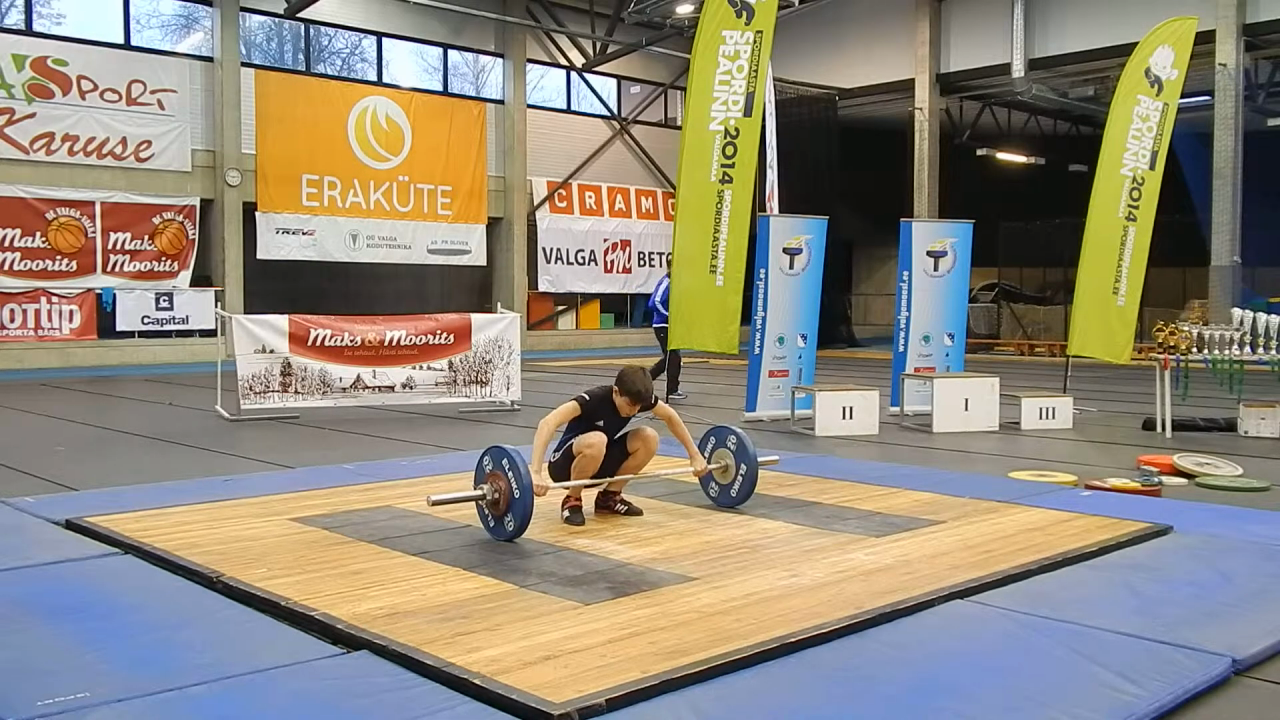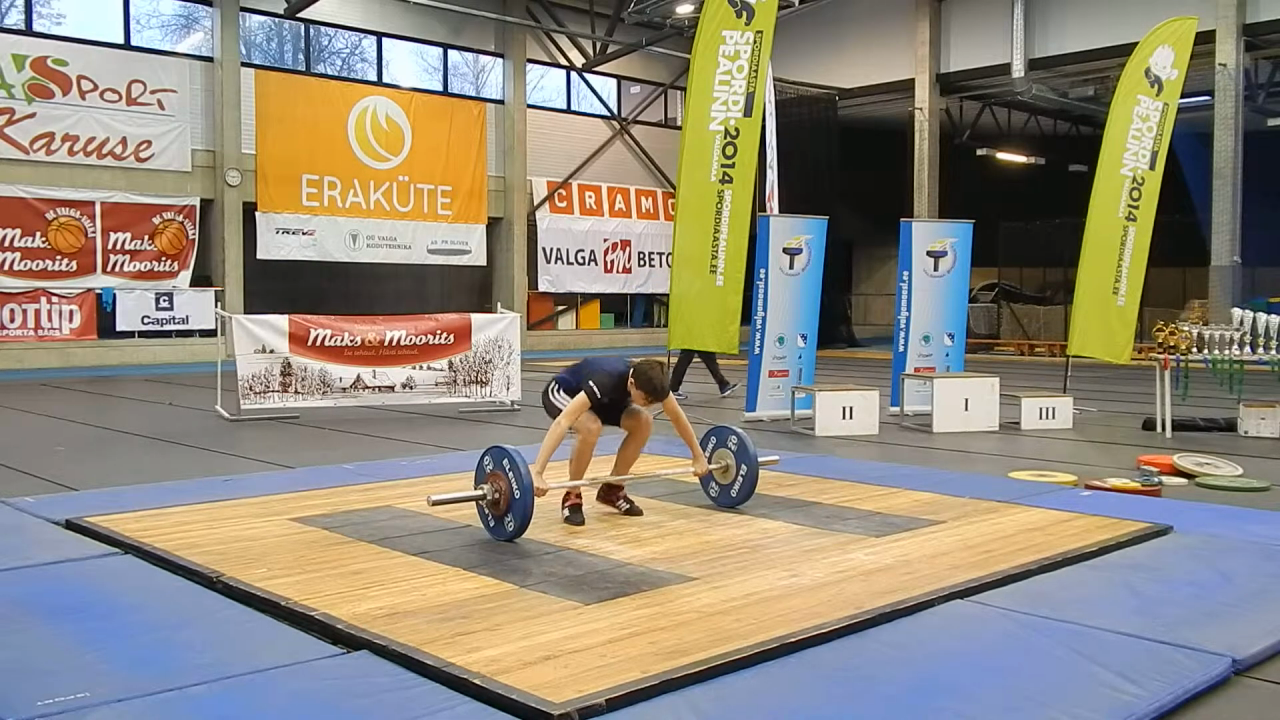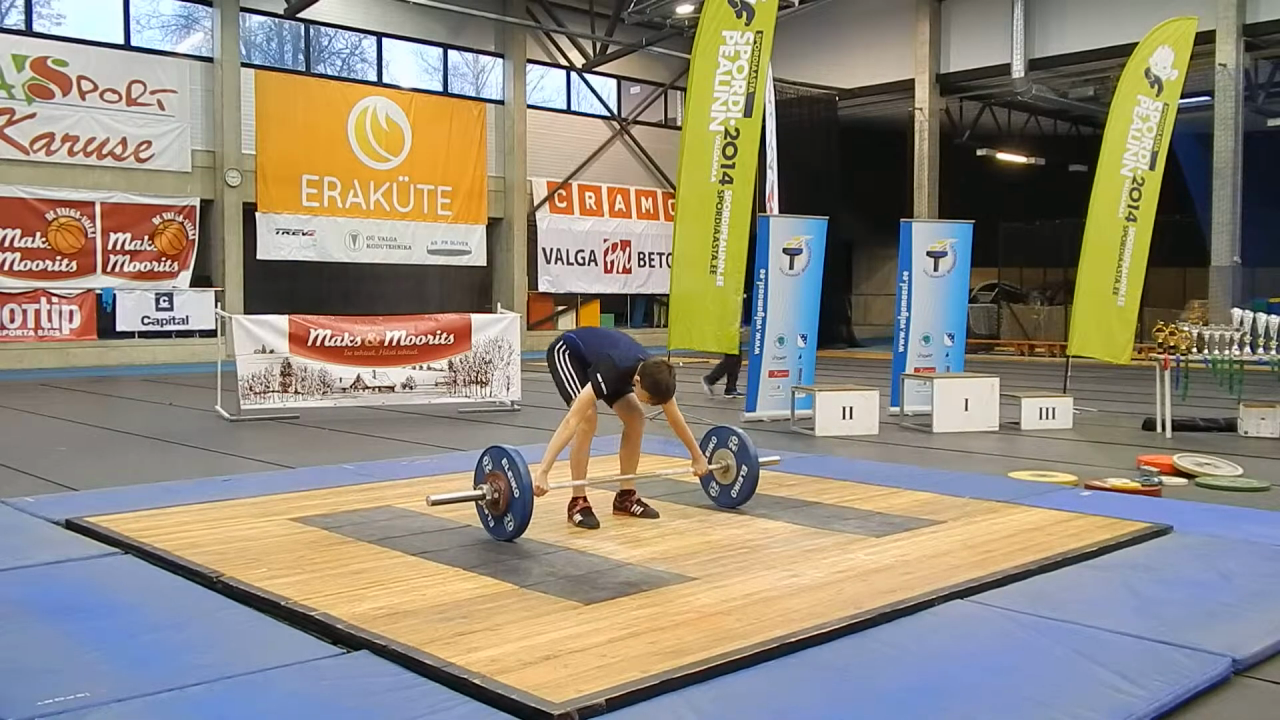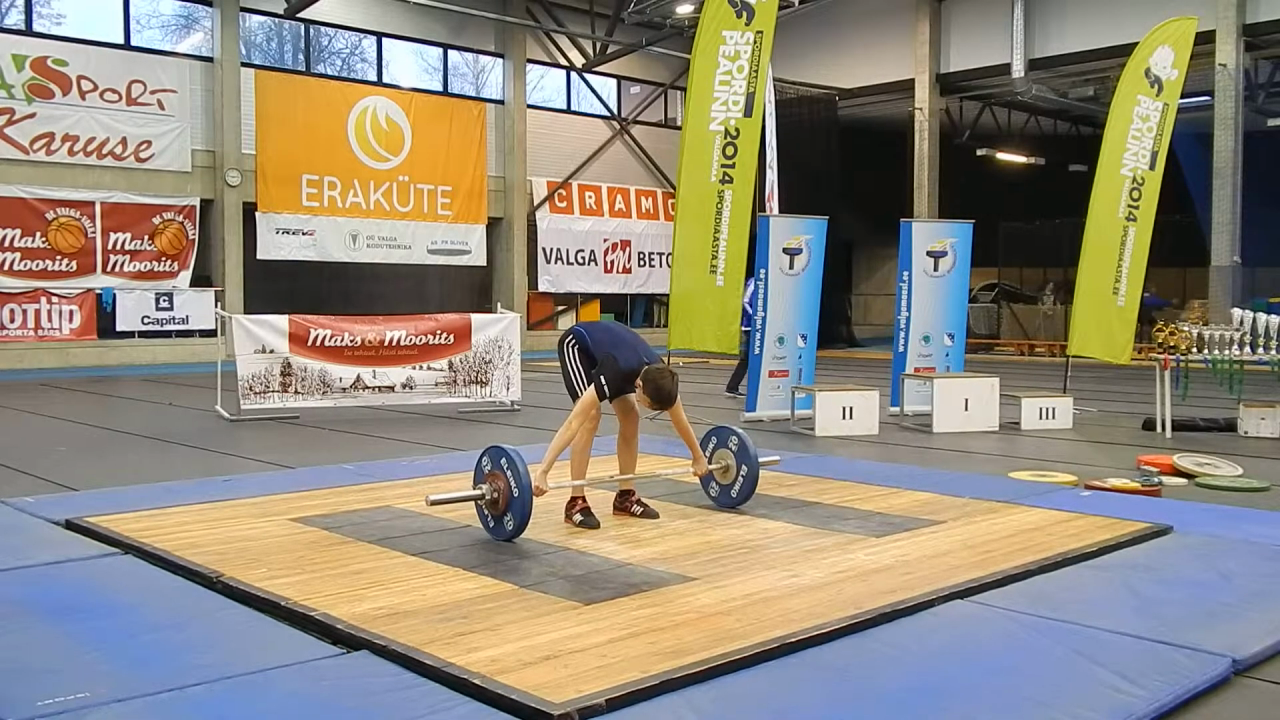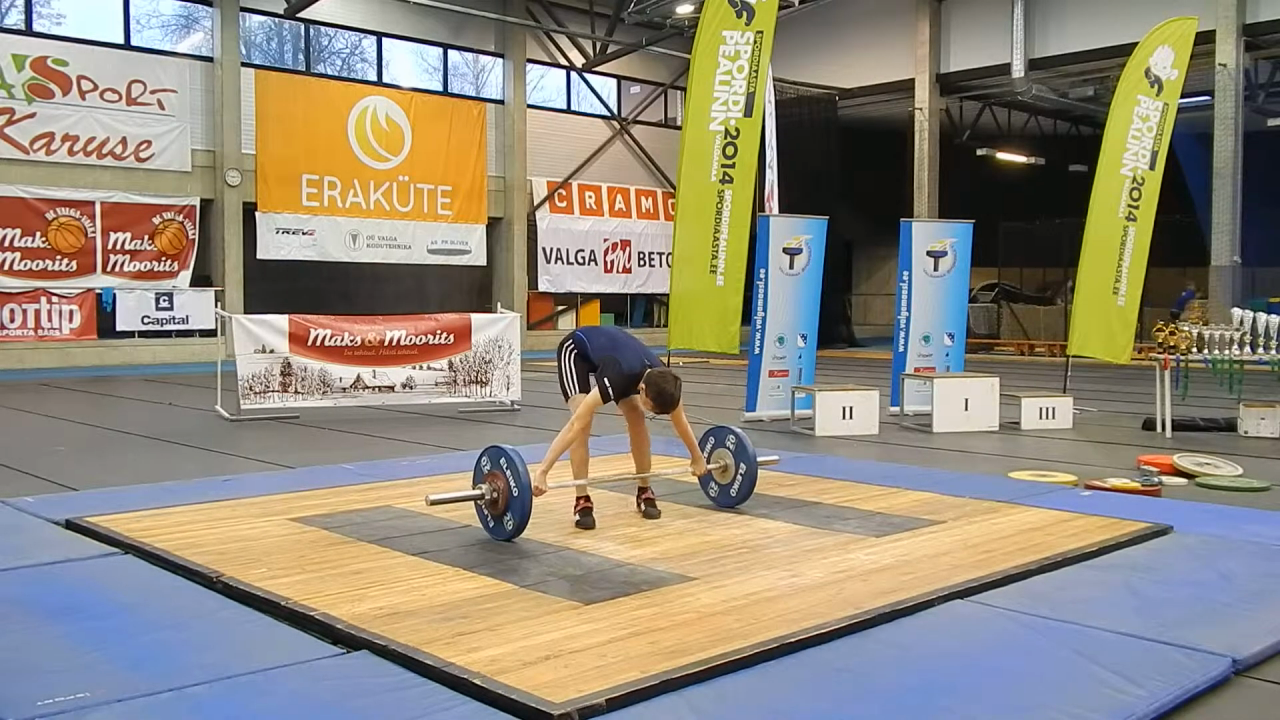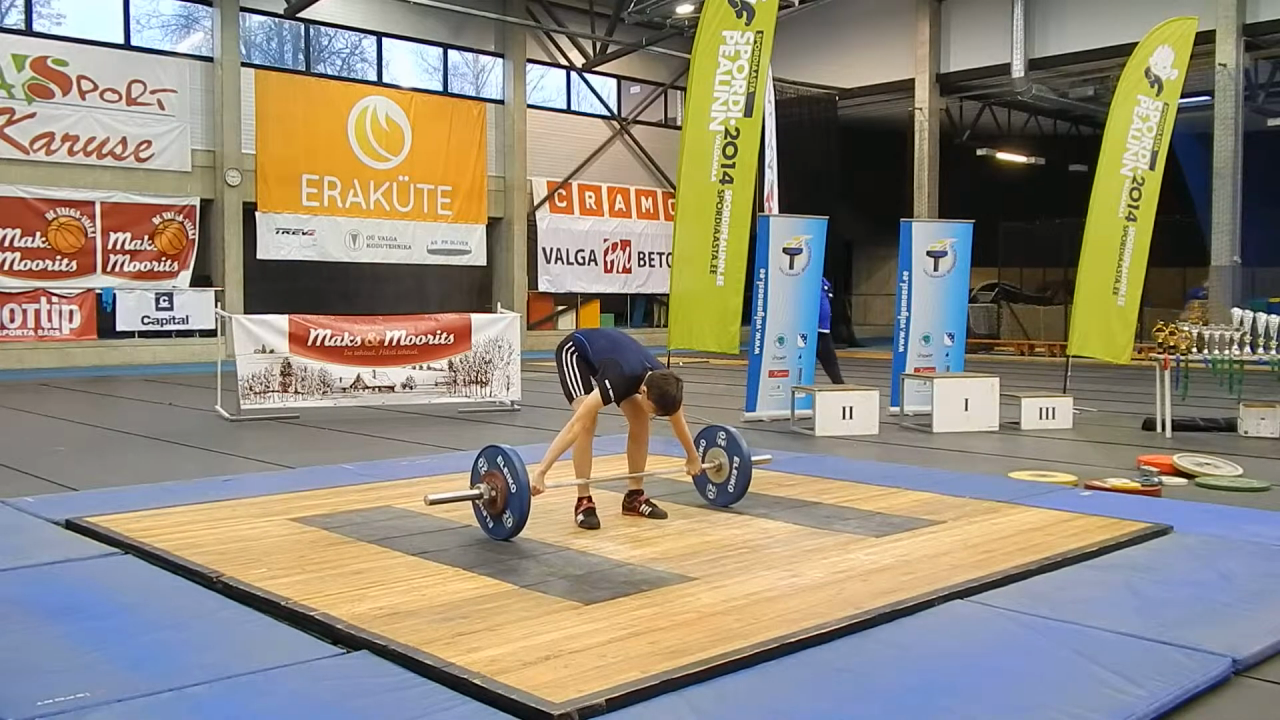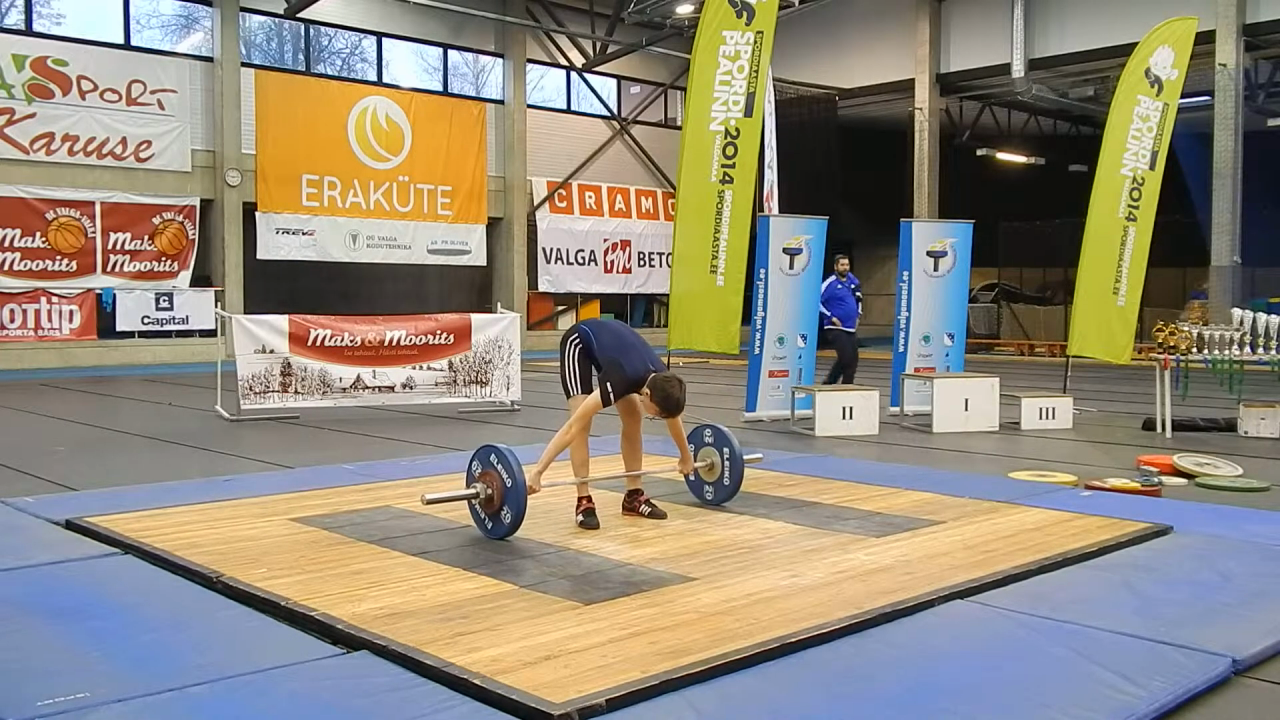
dt=0.3s
person 1, frame 1
left shoulder: (639, 396)
right shoulder: (593, 399)
left elbow: (671, 417)
right elbow: (546, 424)
left wrist: (695, 455)
right wrist: (536, 472)
left hip: (598, 463)
right hip: (564, 464)
left knee: (649, 438)
right knee: (596, 441)
left ankle: (609, 496)
right ankle: (572, 501)
person 1, frame 2
left shoulder: (649, 383)
right shoulder: (605, 382)
left elbow: (677, 415)
right elbow: (562, 422)
left wrist: (699, 456)
right wrist: (537, 473)
right hip: (561, 391)
left knee: (643, 423)
right knee: (590, 427)
left ankle: (612, 489)
right ankle: (572, 497)
person 1, frame 3
left shoulder: (655, 373)
right shoulder: (610, 371)
left elbow: (675, 418)
right elbow: (571, 421)
left wrist: (698, 457)
right wrist: (542, 472)
left hip: (592, 356)
right hip: (566, 351)
left knee: (635, 417)
right knee: (588, 417)
left ankle: (625, 496)
right ankle: (578, 502)
person 1, frame 4
left shoulder: (661, 378)
right shoulder: (615, 373)
left elbow: (680, 419)
right elbow: (574, 423)
left wrist: (698, 457)
right wrist: (542, 471)
left hip: (607, 342)
right hip: (577, 344)
left knee: (631, 418)
right knee: (590, 417)
left ankle: (625, 496)
right ankle: (576, 502)
person 1, frame 5
left shoulder: (662, 381)
right shoulder: (618, 377)
left elbow: (680, 421)
right elbow: (575, 424)
left wrist: (697, 457)
right wrist: (542, 471)
left hip: (608, 345)
right hip: (576, 349)
left knee: (637, 418)
right knee: (583, 421)
left ankle: (645, 491)
right ankle: (582, 500)
person 1, frame 6
left shoulder: (664, 382)
right shoulder: (620, 379)
left elbow: (678, 421)
right elbow: (574, 426)
left wrist: (693, 458)
right wrist: (540, 472)
left hip: (606, 349)
right hip: (575, 350)
left knee: (640, 419)
right knee: (586, 421)
left ankle: (634, 496)
right ankle: (584, 502)
person 1, frame 7
left shoulder: (664, 382)
right shoulder: (621, 380)
left elbow: (674, 421)
right elbow: (573, 426)
left wrist: (686, 457)
right wrist: (537, 471)
left hip: (610, 338)
right hip: (579, 341)
left knee: (633, 417)
right knee: (583, 421)
left ankle: (634, 495)
right ankle: (584, 501)
